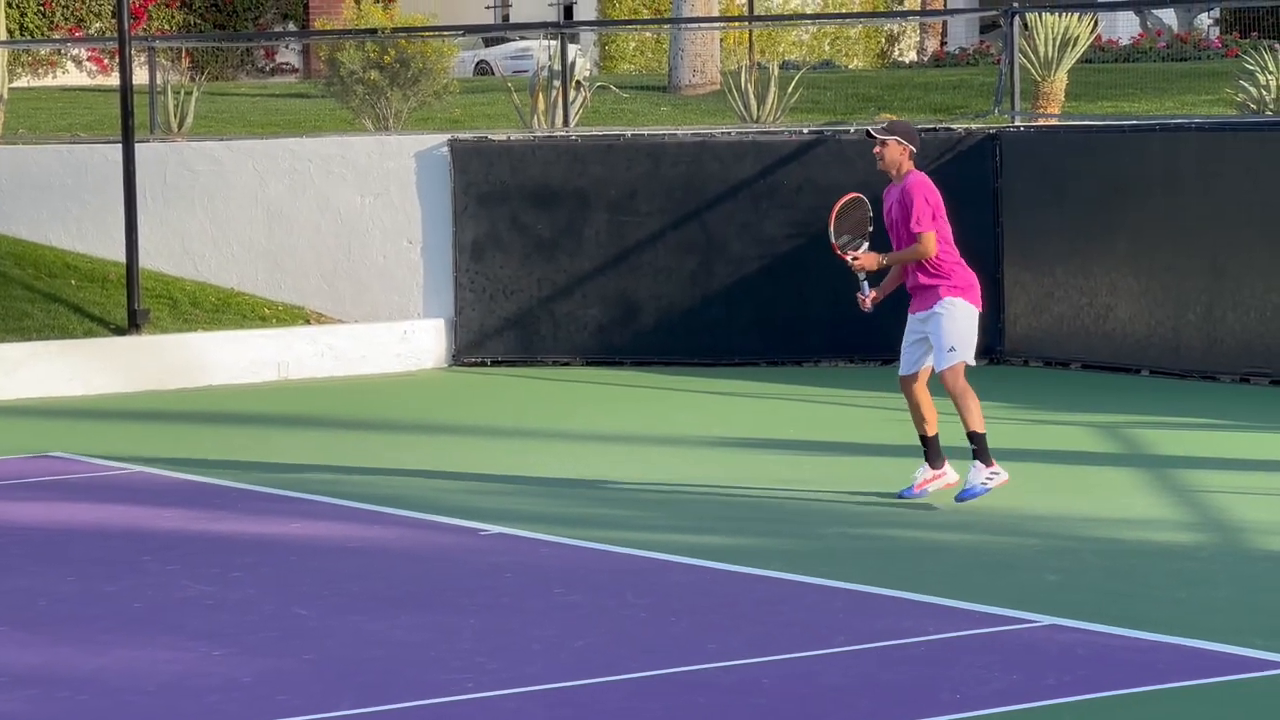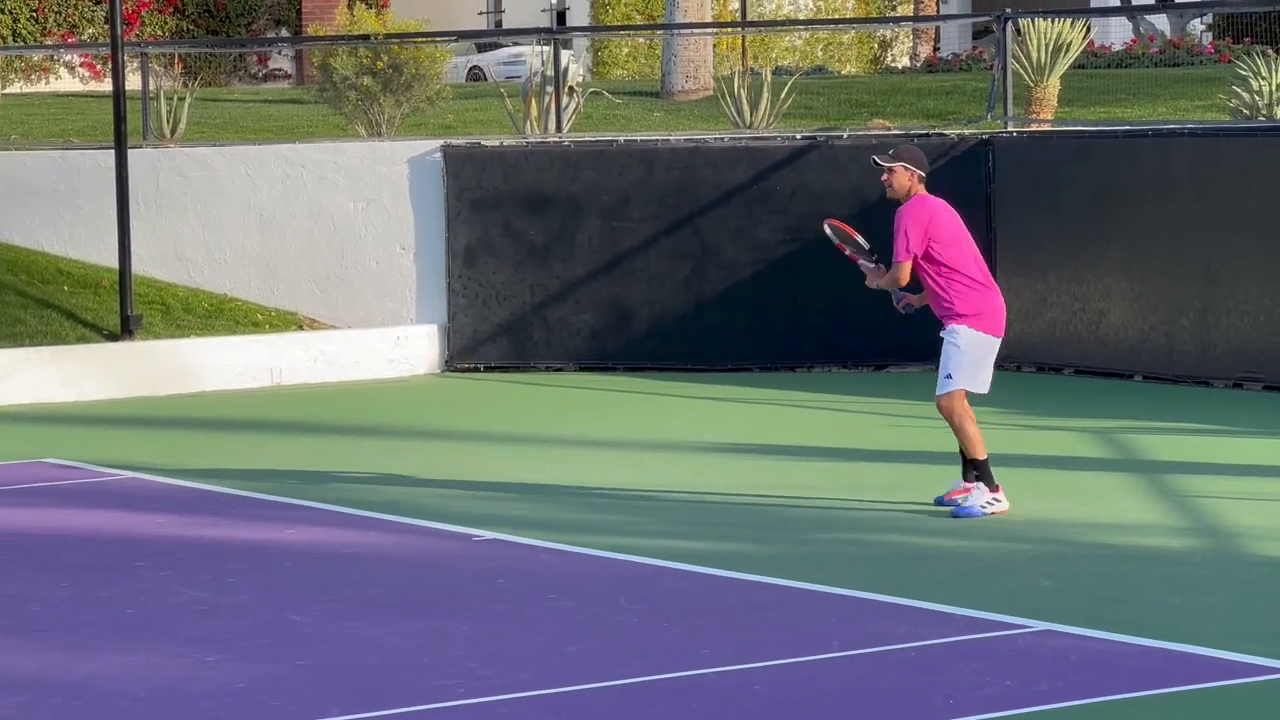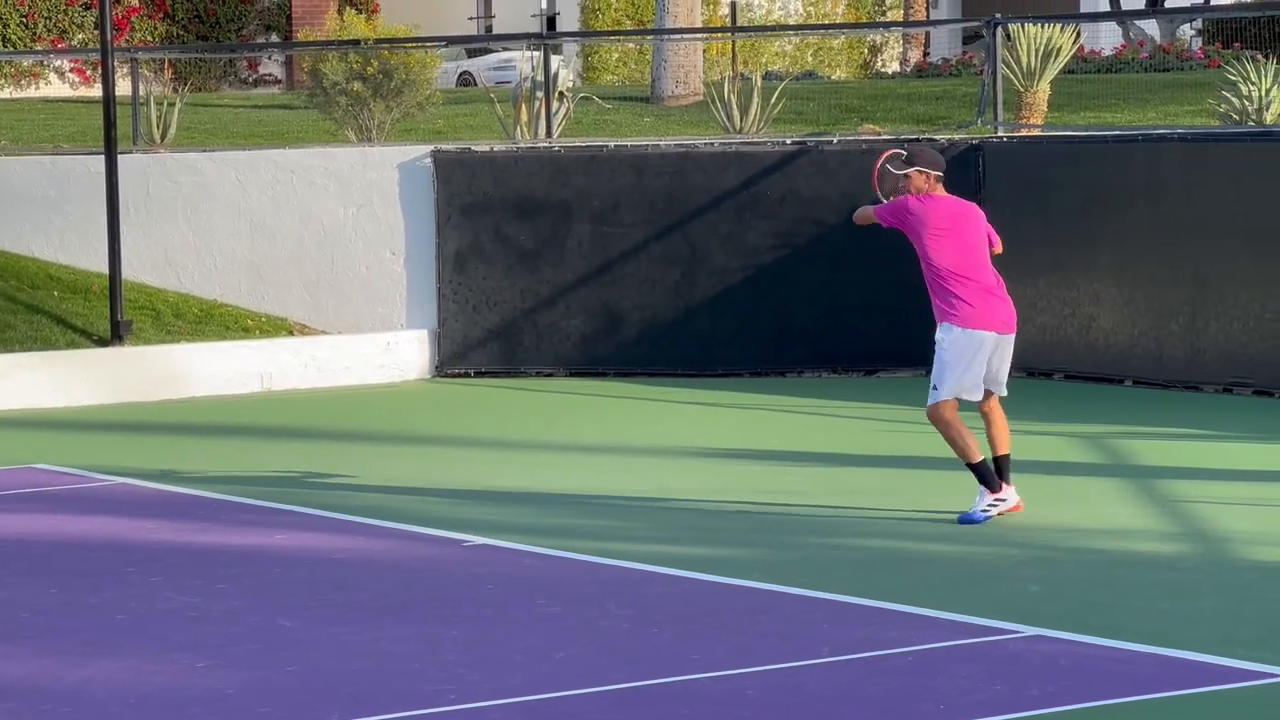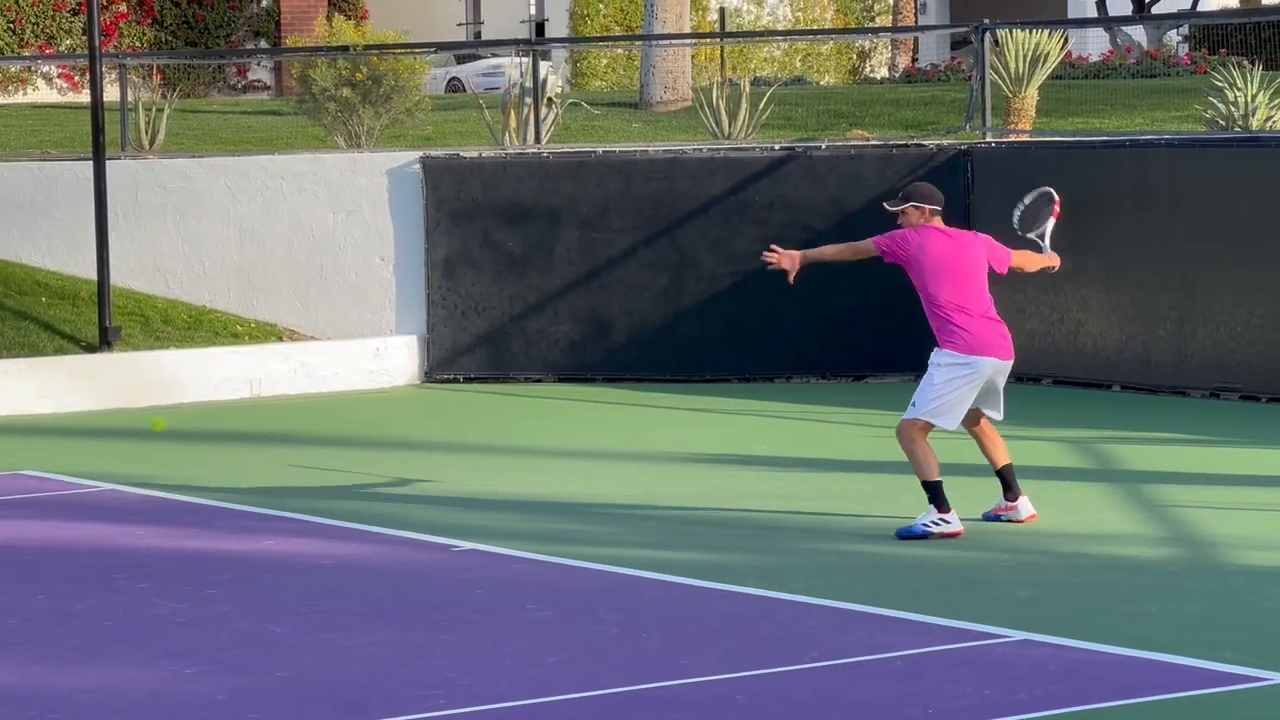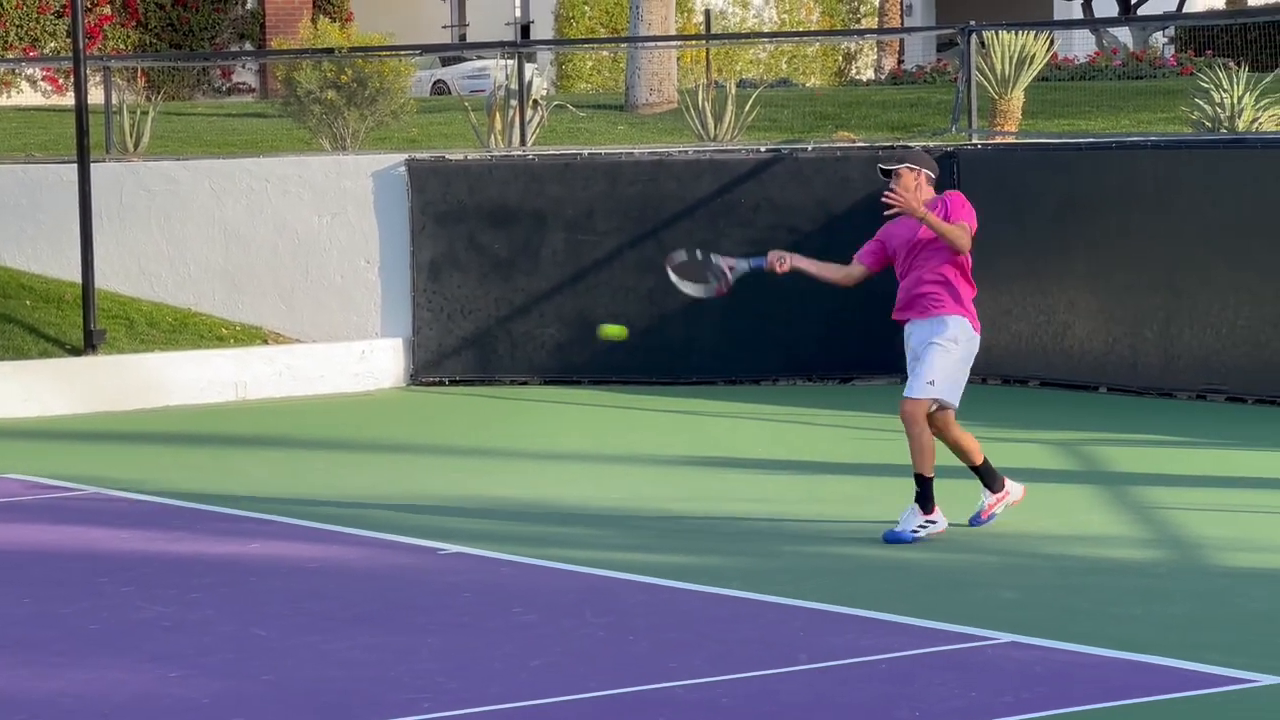
dt=0.3s
person 1, frame 1
left shoulder: (915, 186)
right shoulder: (891, 194)
left elbow: (927, 248)
left wrist: (880, 261)
right wrist: (878, 292)
left hip: (953, 294)
right hip: (925, 301)
left knee: (952, 377)
right knee: (911, 381)
left ankle: (986, 467)
right ankle: (937, 468)
person 1, frame 2
left shoulder: (910, 213)
right shoulder: (934, 208)
left elbow: (899, 276)
left wrist: (877, 278)
right wrist: (921, 298)
left hip: (971, 318)
right hip: (973, 314)
left knee: (949, 402)
right knee: (952, 400)
left ankle: (990, 491)
right ankle: (970, 481)
person 1, frame 3
left shoulder: (911, 208)
right shoulder: (972, 210)
left elbow: (861, 217)
left wrist: (883, 209)
left hip: (964, 325)
right hip: (1004, 318)
left knee: (941, 411)
right knee: (988, 401)
left ankle: (993, 492)
right ankle: (1005, 487)
person 1, frame 4
left shoulder: (910, 240)
right shoulder: (978, 242)
left elbow: (852, 249)
right elbow: (1023, 261)
left wrist: (800, 257)
right wrist: (1049, 259)
left hip: (962, 353)
right hip: (1001, 350)
left knee: (910, 431)
right knee: (975, 420)
left ankle: (942, 513)
right ankle: (1016, 500)
person 1, frame 5
left shoulder: (953, 202)
right shoulder: (893, 228)
left elbow: (962, 241)
right elbow: (849, 275)
left wrist: (923, 211)
right wrist: (795, 261)
left hip: (949, 324)
right hip: (916, 329)
left knee: (914, 409)
right knee: (940, 422)
left ankle: (924, 512)
right ankle: (1000, 488)
